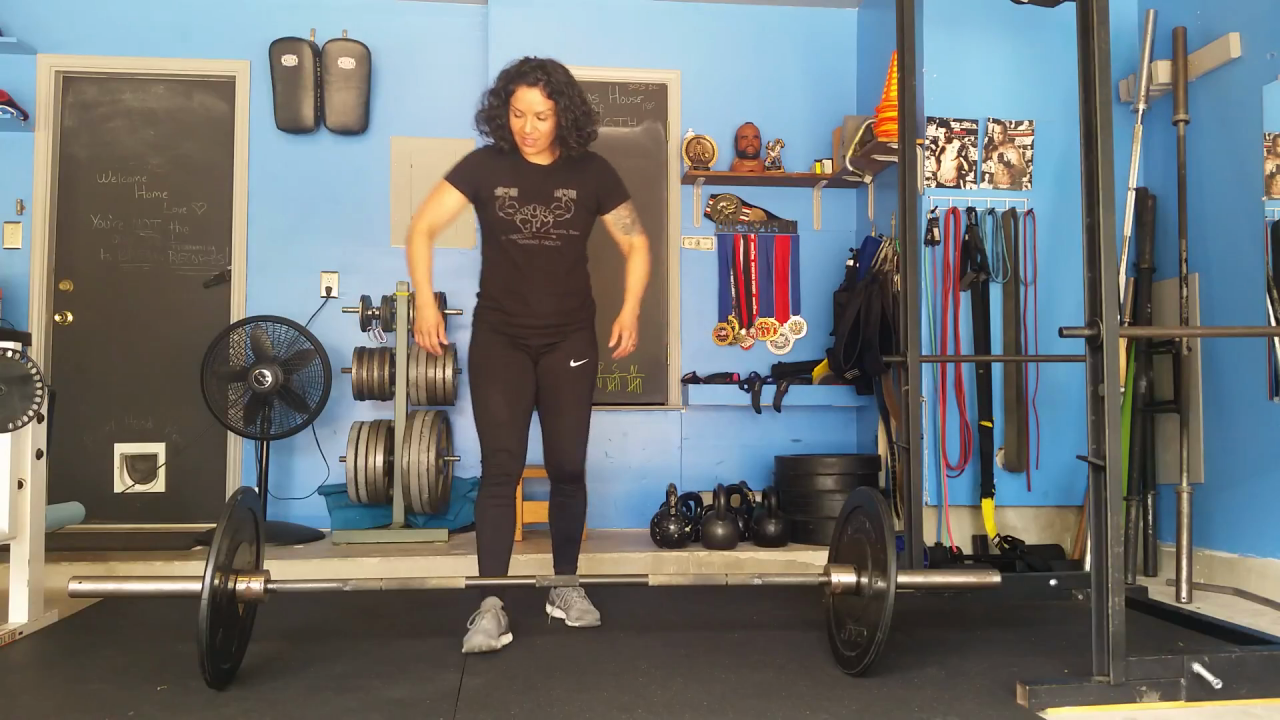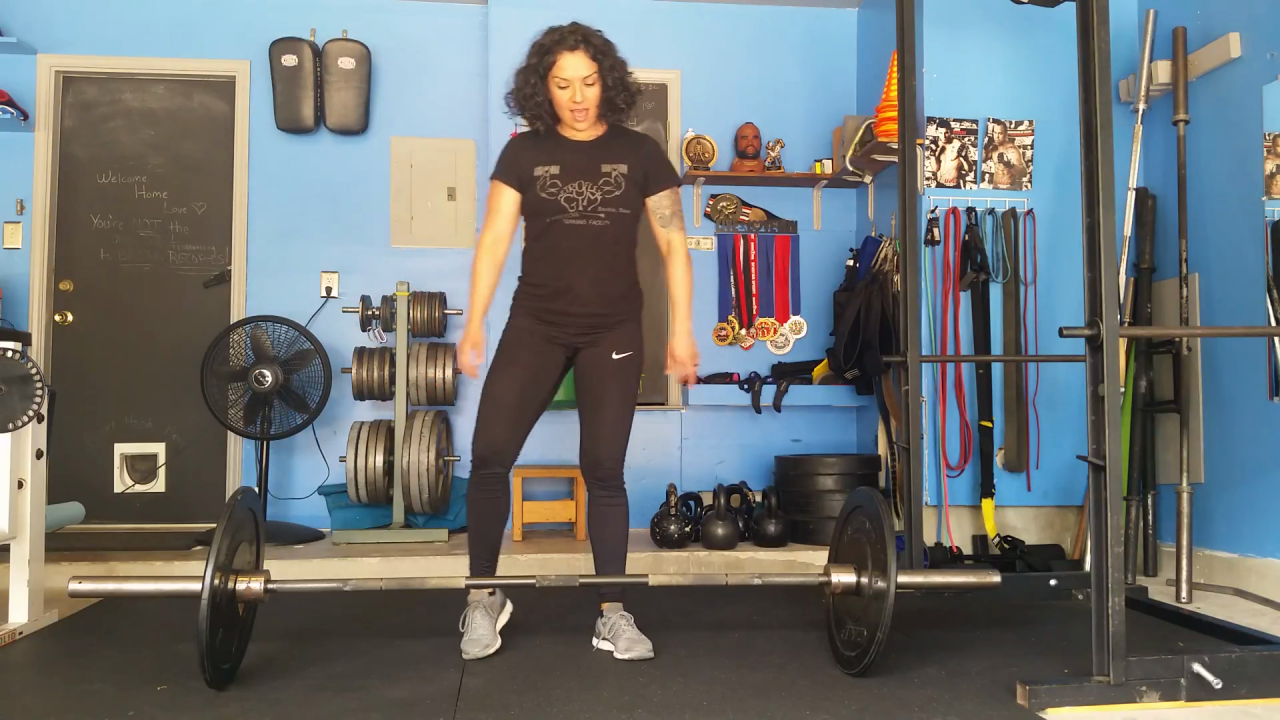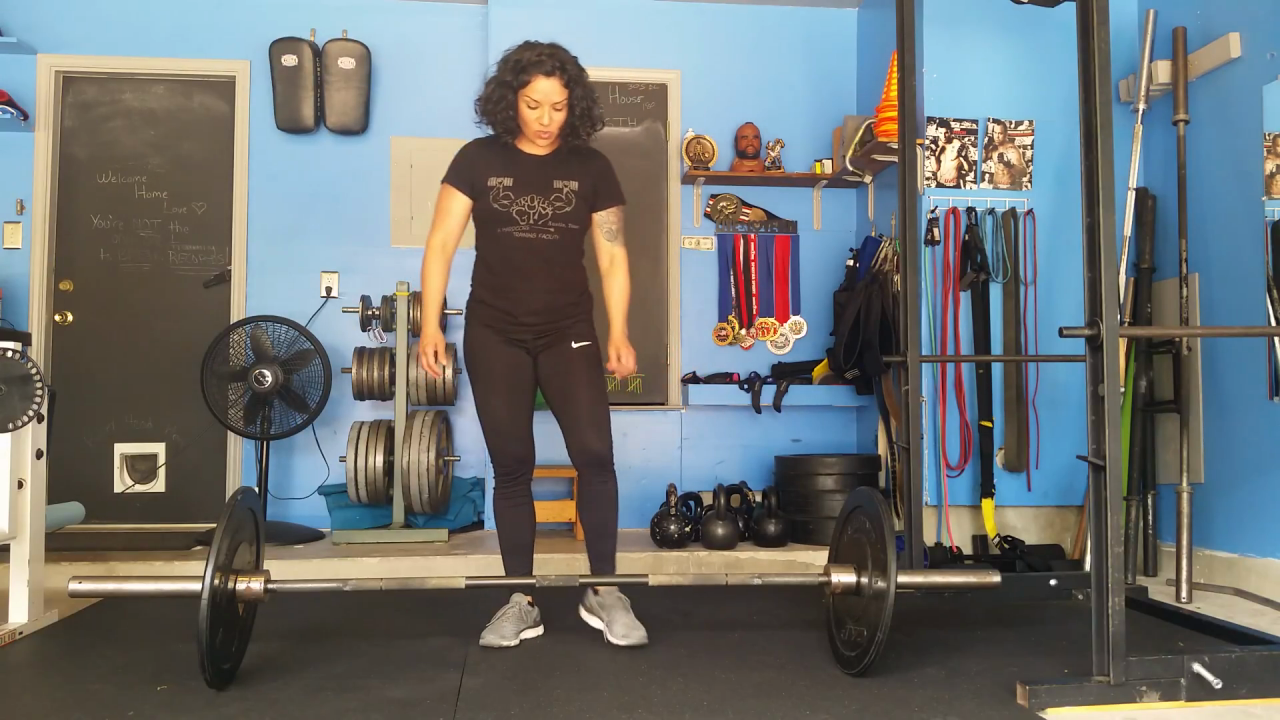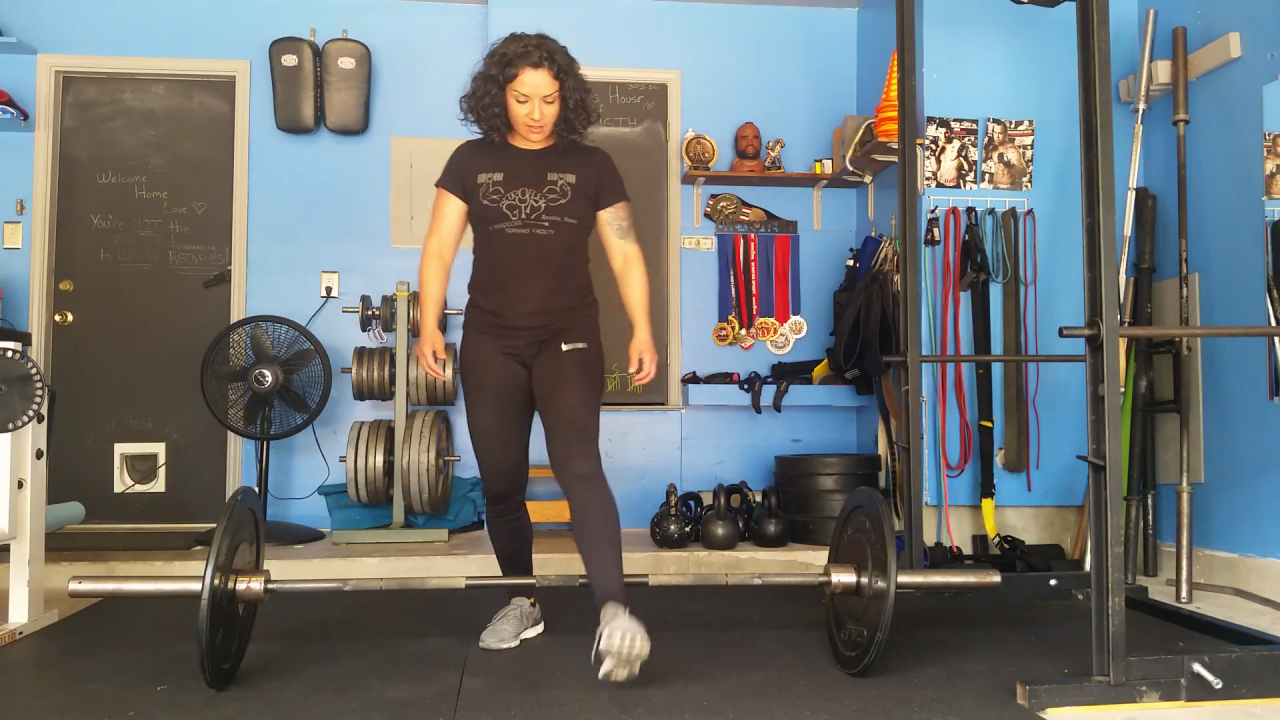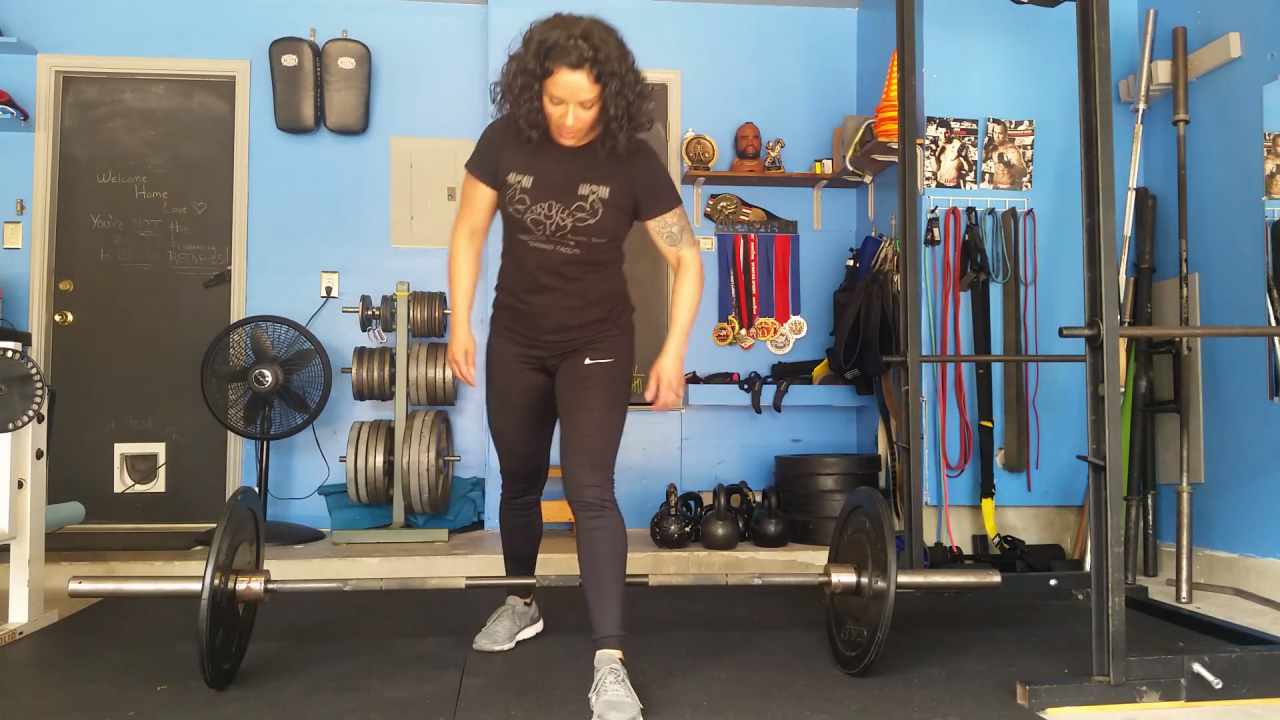
dt=1s
person 1, frame 1
left shoulder: (592, 172)
right shoulder: (484, 167)
left elbow: (635, 243)
right elbow: (421, 230)
left wrist: (630, 309)
right wrist: (425, 300)
left hip: (569, 336)
right hip: (500, 336)
left knee: (566, 466)
right knee: (501, 465)
left ankle: (564, 585)
right ankle: (491, 604)
person 1, frame 2
left shoulder: (640, 153)
right shoulder: (524, 153)
left elbow: (672, 243)
right elbow: (494, 240)
left wrist: (682, 330)
right wrist: (474, 321)
left hip: (612, 332)
right hip: (535, 326)
left knee: (603, 469)
right knee: (490, 455)
left ankle: (612, 612)
right ankle: (483, 594)
person 1, frame 3
left shoulder: (592, 168)
right shoulder: (478, 160)
left elbow: (612, 256)
right elbow: (441, 244)
left wrist: (618, 332)
right wrist: (430, 324)
left hip: (567, 331)
right hip: (494, 333)
left knee: (592, 452)
right knee: (512, 465)
left ankle: (604, 591)
right ankle: (521, 601)
person 1, frame 4
left shoulder: (591, 164)
right shoulder: (471, 161)
left elbow: (625, 253)
right elbow: (439, 248)
left wrist: (643, 330)
right wrist: (429, 326)
left hip: (568, 336)
right hip: (491, 342)
left knee: (577, 464)
right knee: (501, 484)
left ankle: (613, 613)
right ankle: (524, 605)
person 1, frame 5
left shoulder: (634, 162)
right shoulder: (504, 141)
left elbow: (686, 261)
right elbow: (467, 232)
left wrist: (674, 353)
right wrist: (459, 320)
left hip: (597, 344)
right hip: (514, 343)
left knee: (589, 488)
right knee: (520, 481)
left ankle: (610, 662)
right ankle: (521, 602)
